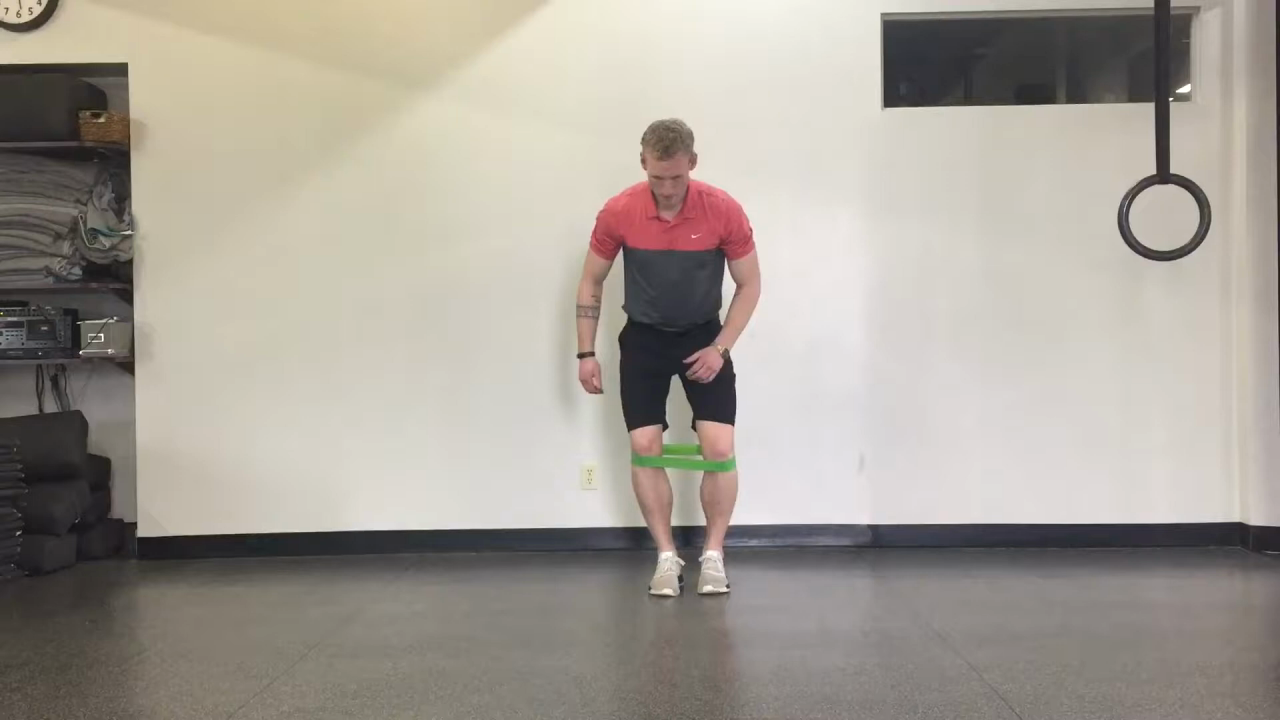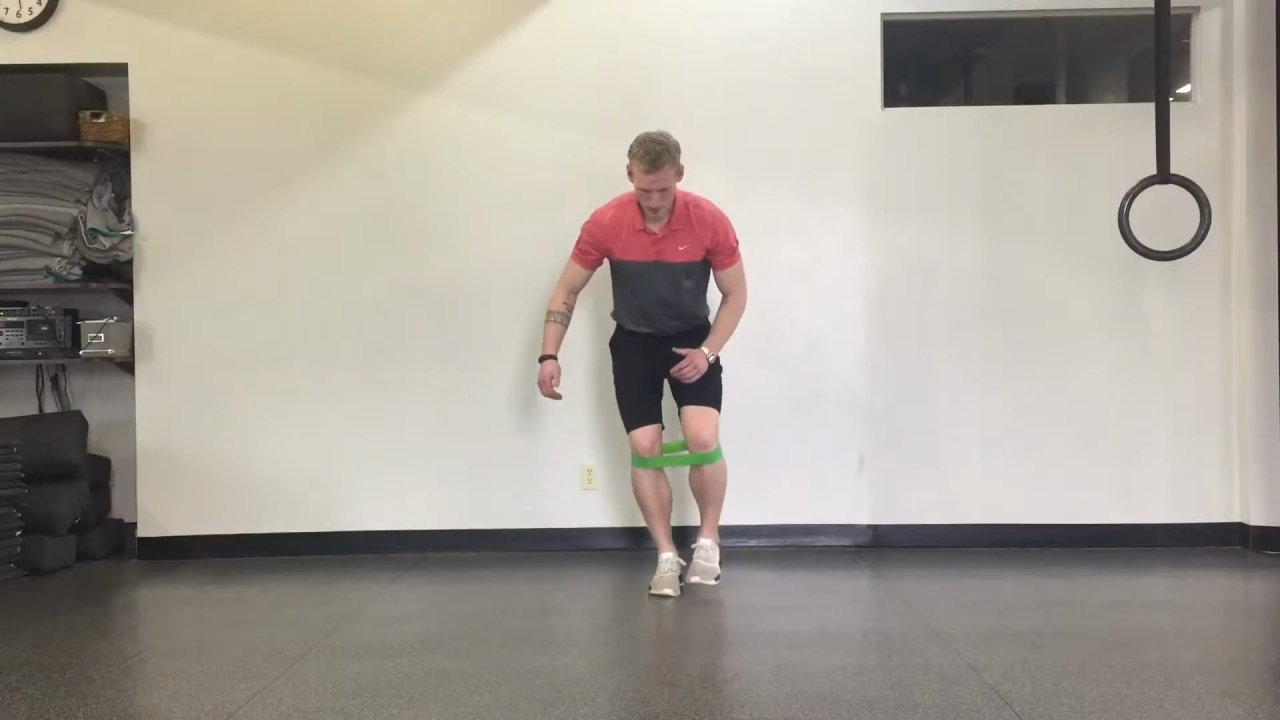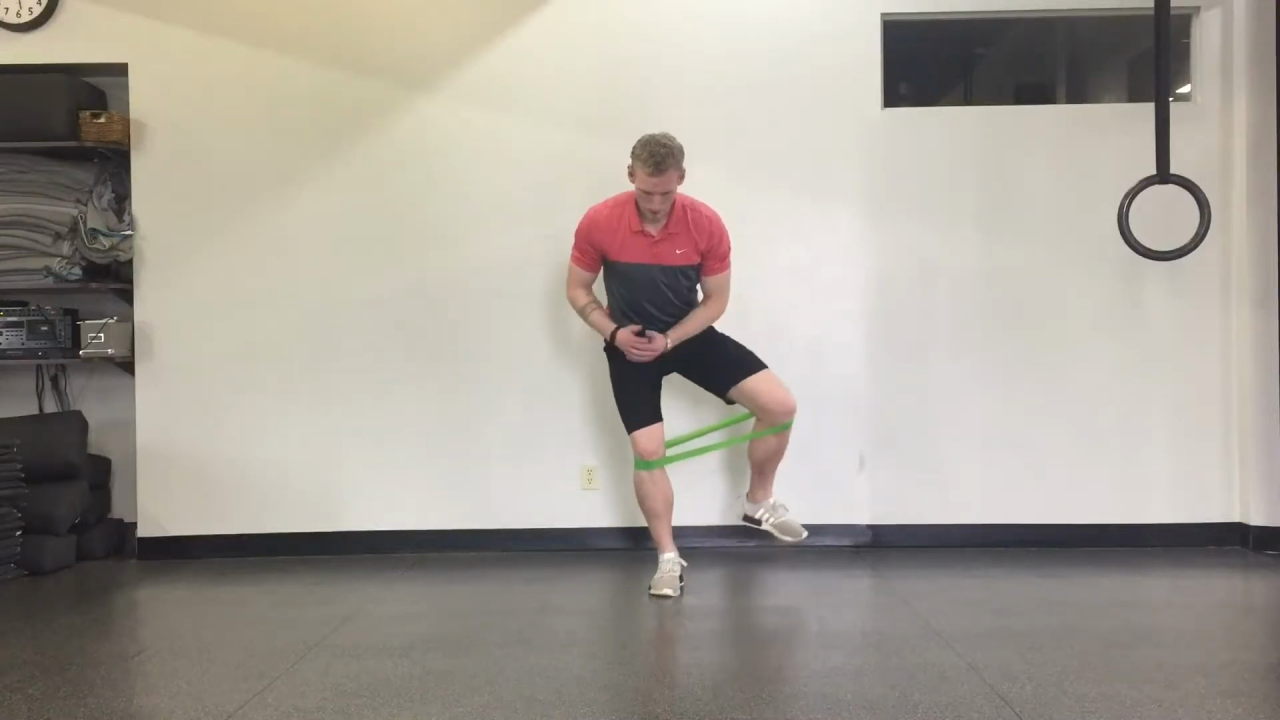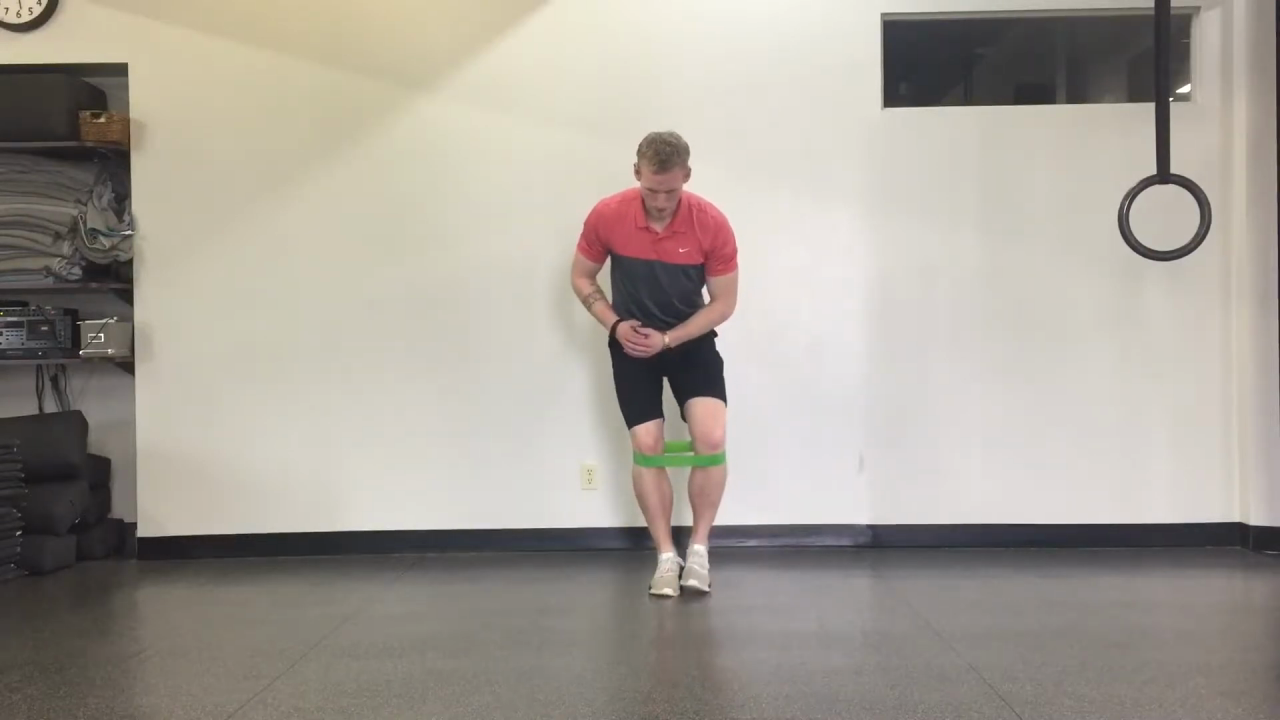
dt=1s
person 1, frame 1
left shoulder: (724, 211)
right shoulder: (617, 213)
left elbow: (749, 284)
right elbow: (591, 282)
left wrist: (720, 348)
right wrist: (586, 353)
left hip: (703, 337)
right hip: (642, 339)
left knee: (719, 448)
right knee: (645, 447)
left ankle: (713, 555)
right ankle: (666, 557)
person 1, frame 2
left shoulder: (710, 221)
right shoulder: (605, 223)
left elbow: (735, 294)
right elbow: (567, 290)
left wrist: (707, 352)
right wrist: (549, 355)
left hip: (692, 339)
right hip: (634, 342)
left knee: (703, 438)
right knee: (644, 447)
left ankle: (707, 541)
right ankle: (667, 557)
person 1, frame 3
left shoulder: (706, 224)
right shoulder: (599, 223)
left elbow: (716, 300)
right elbow: (577, 289)
left wrist: (669, 340)
right wrist: (613, 332)
left hip: (690, 333)
right hip: (631, 342)
left knee: (779, 404)
right knee: (648, 450)
left ankle: (759, 503)
right ankle: (668, 559)
person 1, frame 4
left shoulder: (712, 223)
right shoulder: (607, 216)
left elbow: (724, 302)
right elbow: (581, 277)
left wrist: (667, 339)
right wrist: (614, 324)
left hip: (690, 340)
right hip: (632, 343)
left knee: (711, 438)
right knee: (647, 445)
left ankle: (698, 548)
right ankle: (665, 556)
